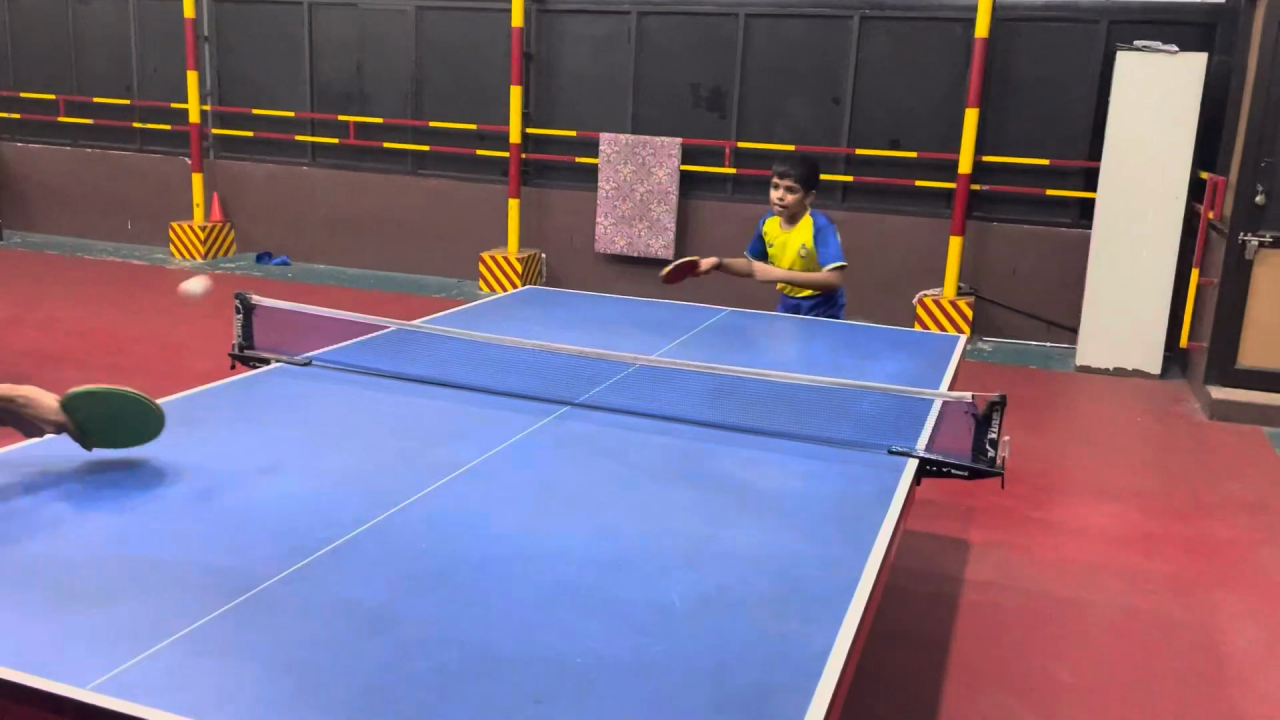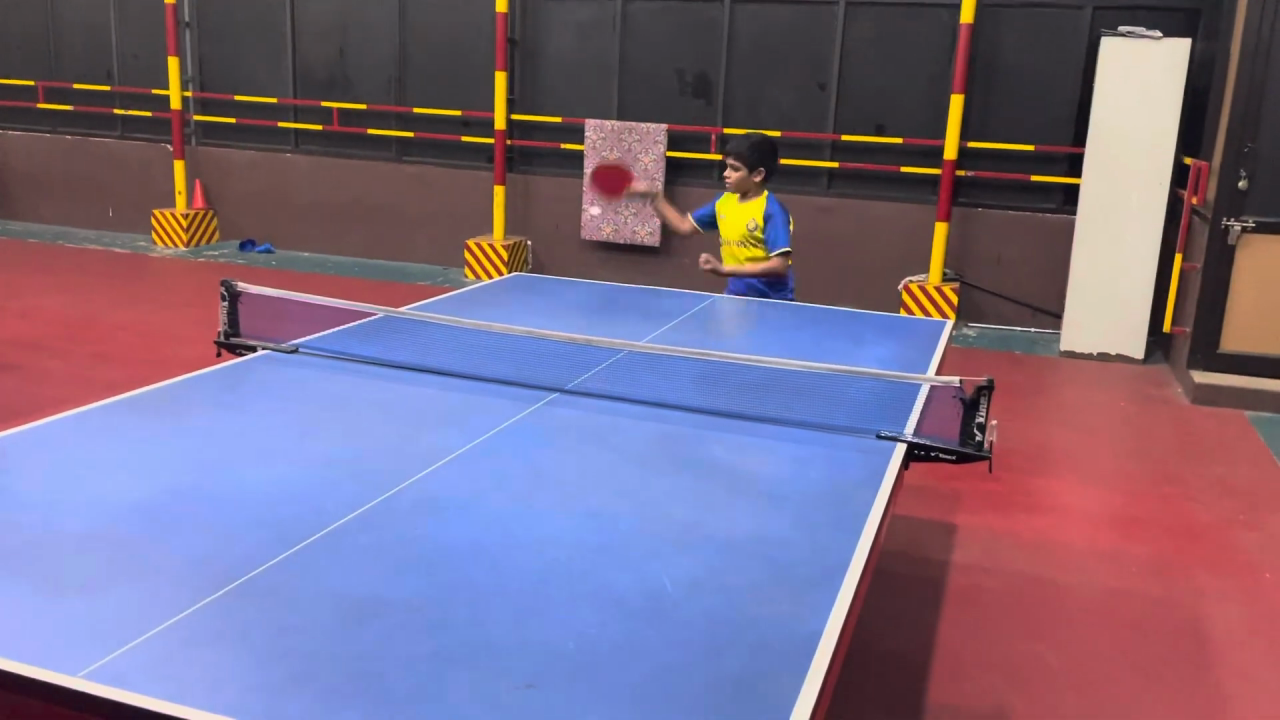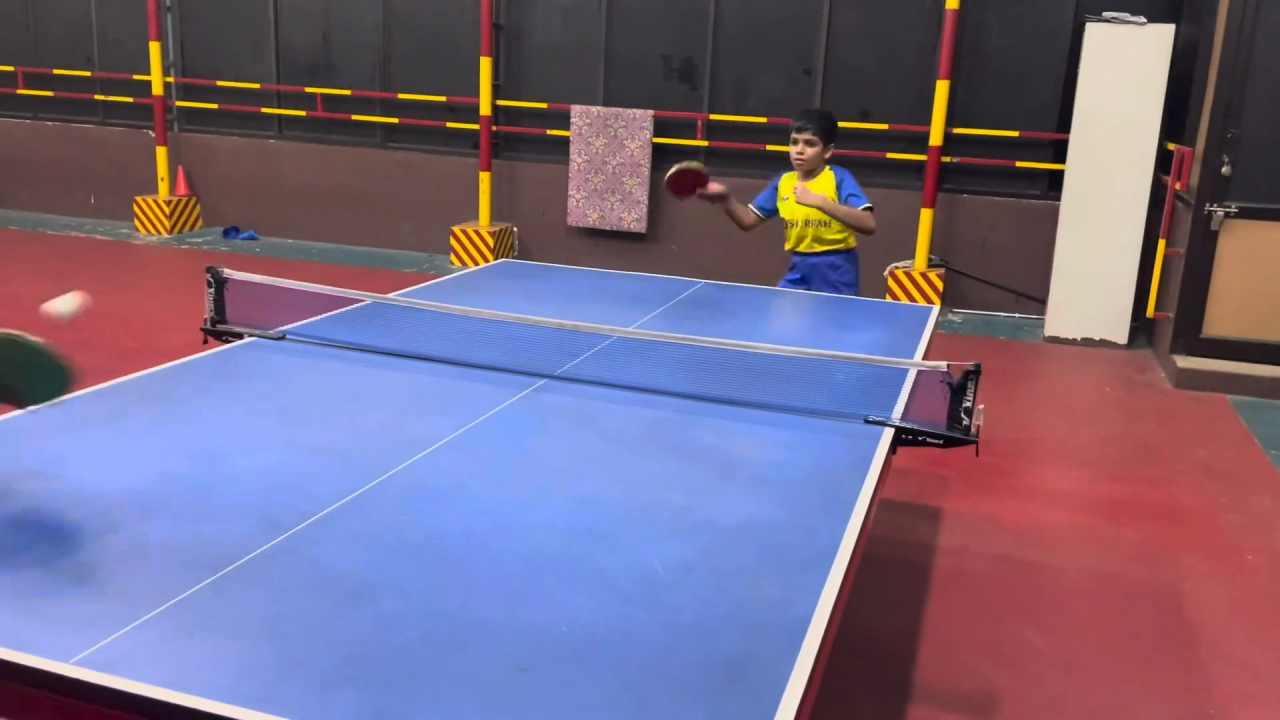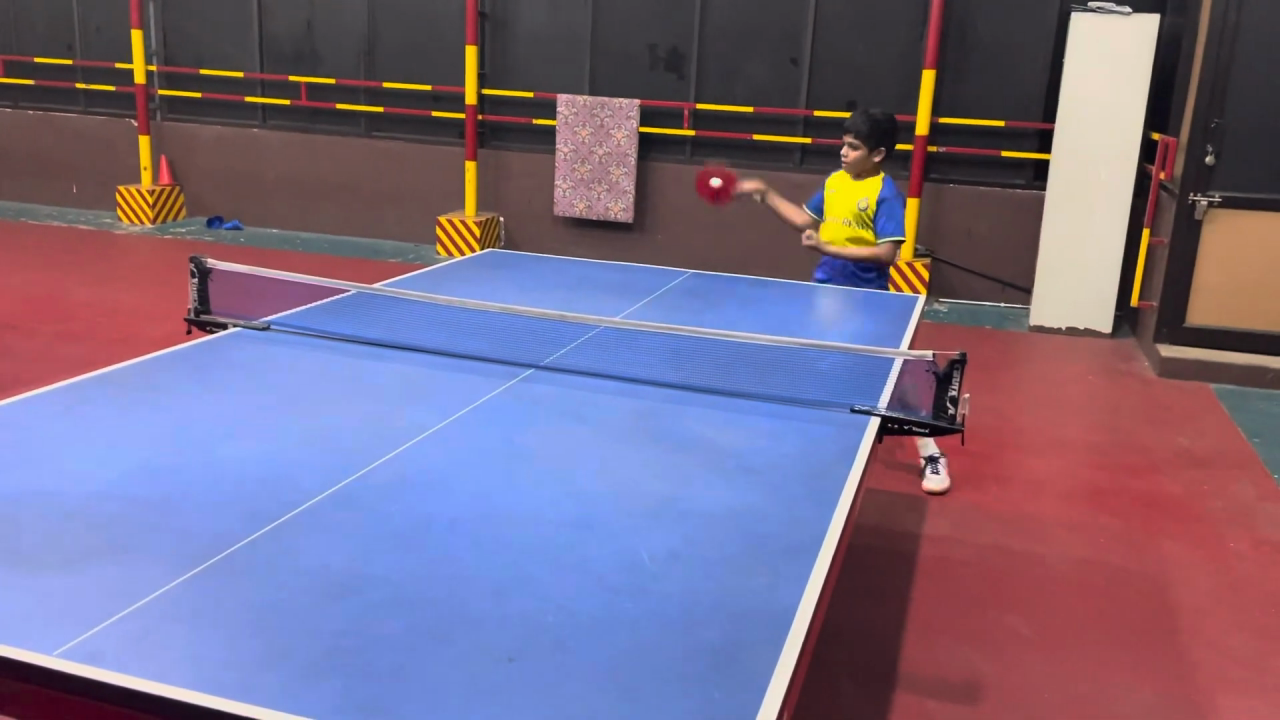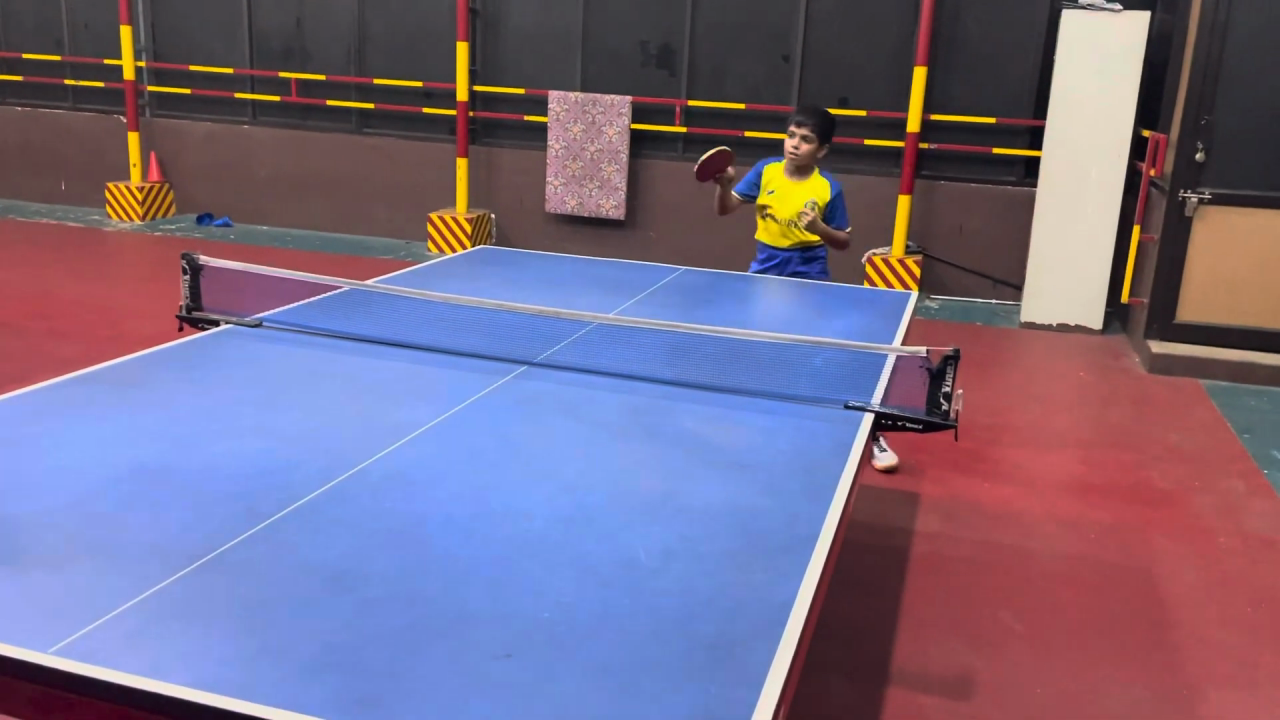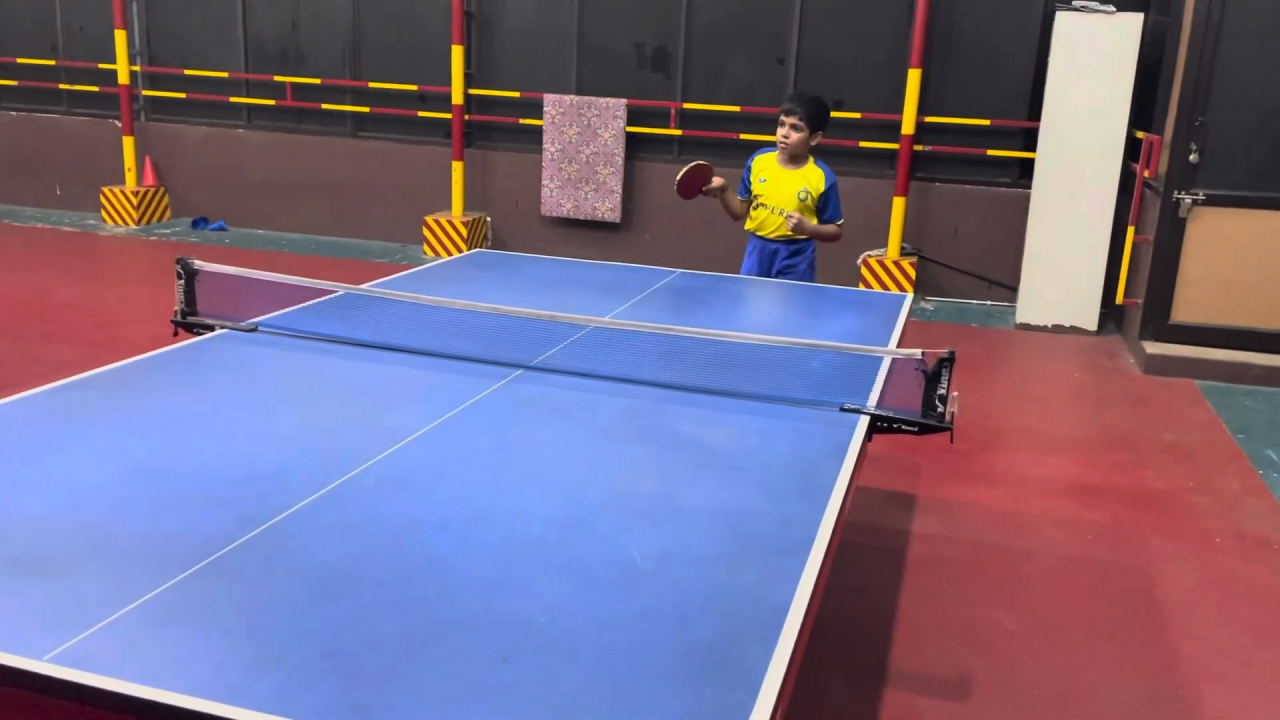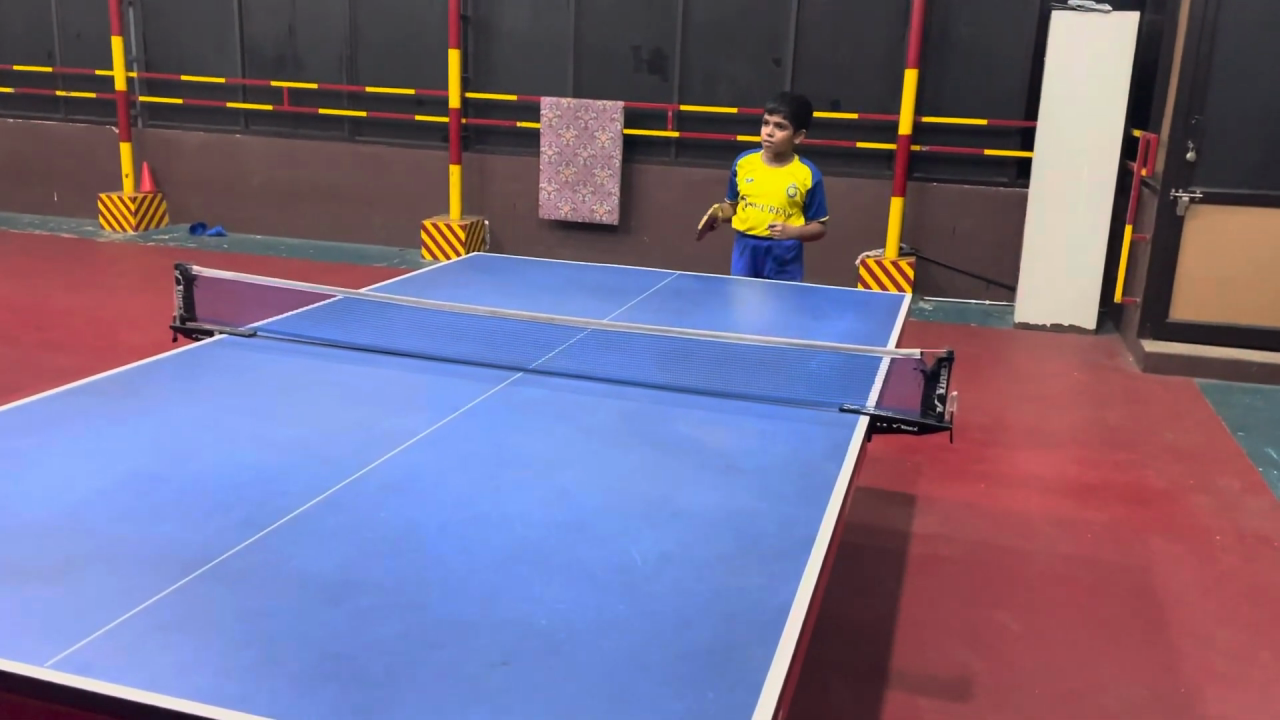
dt=0.7s
person 1, frame 1
left shoulder: (820, 226)
right shoulder: (768, 223)
left elbow: (834, 280)
right elbow: (752, 266)
left wrist: (782, 275)
right wrist: (718, 263)
left hip: (823, 312)
right hip: (790, 309)
person 1, frame 2
left shoulder: (773, 210)
right shoulder: (725, 201)
left elbow: (780, 266)
right elbow: (684, 226)
left wrist: (724, 269)
right wrist: (653, 196)
left hip: (770, 297)
right hip: (738, 294)
person 1, frame 3
left shoulder: (840, 179)
right shoulder: (782, 183)
left elbow: (868, 225)
right elbow: (748, 220)
left wrist: (817, 201)
right wrist: (724, 197)
left hip: (838, 278)
right hip: (800, 276)
person 1, frame 4
left shoulder: (886, 193)
right shoulder: (834, 181)
left elbow: (887, 253)
right elbow: (805, 221)
left wrist: (833, 248)
right wrist: (764, 193)
left hip: (864, 291)
right hip: (827, 288)
person 1, frame 5
left shoulder: (828, 188)
right shoulder: (765, 171)
left elbow: (843, 241)
right elbow: (725, 208)
left wrist: (819, 228)
right wrist: (723, 185)
left hip: (809, 274)
right hip: (768, 265)
person 1, frame 6
left shoulder: (822, 178)
right shoulder: (758, 161)
left elbow: (835, 231)
right elbow: (739, 212)
left wrist: (807, 228)
right wrist: (722, 191)
left hip: (794, 262)
right hip: (756, 255)
person 1, frame 7
left shoulder: (808, 175)
right shoulder: (743, 162)
left elbow: (819, 227)
left wrist: (792, 231)
right wrist: (718, 215)
left hip: (784, 263)
right hip: (744, 255)
